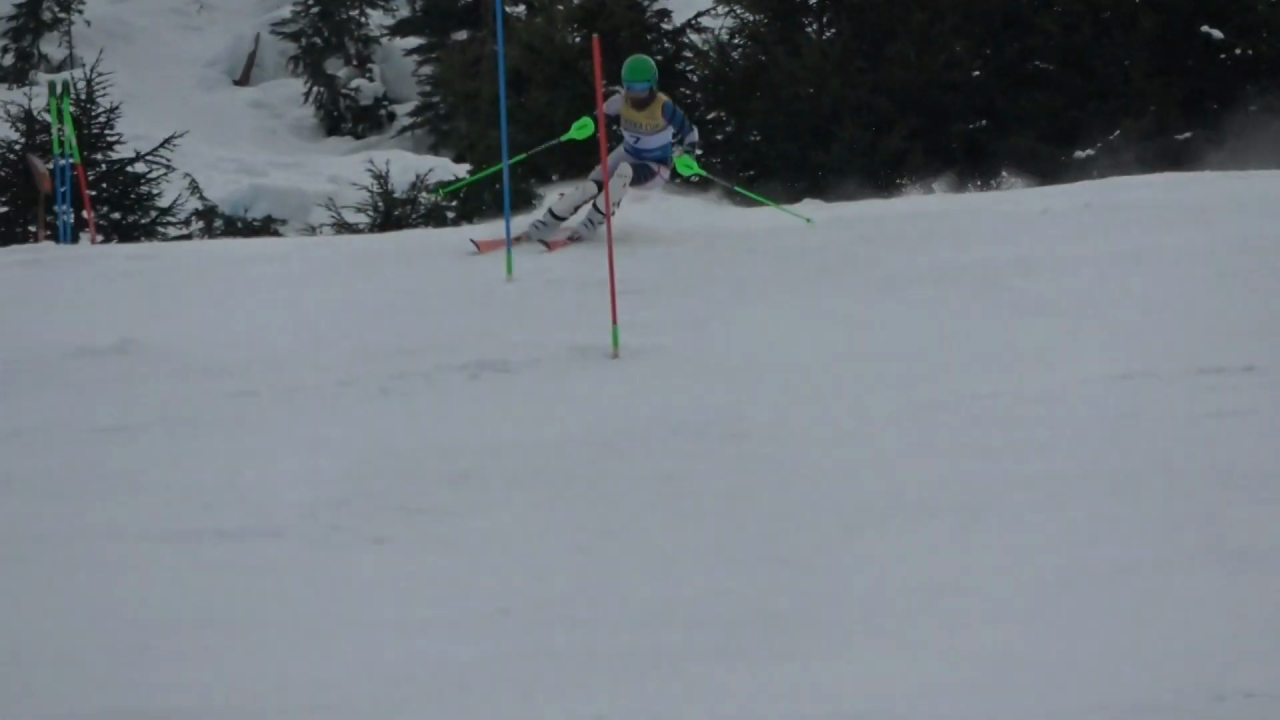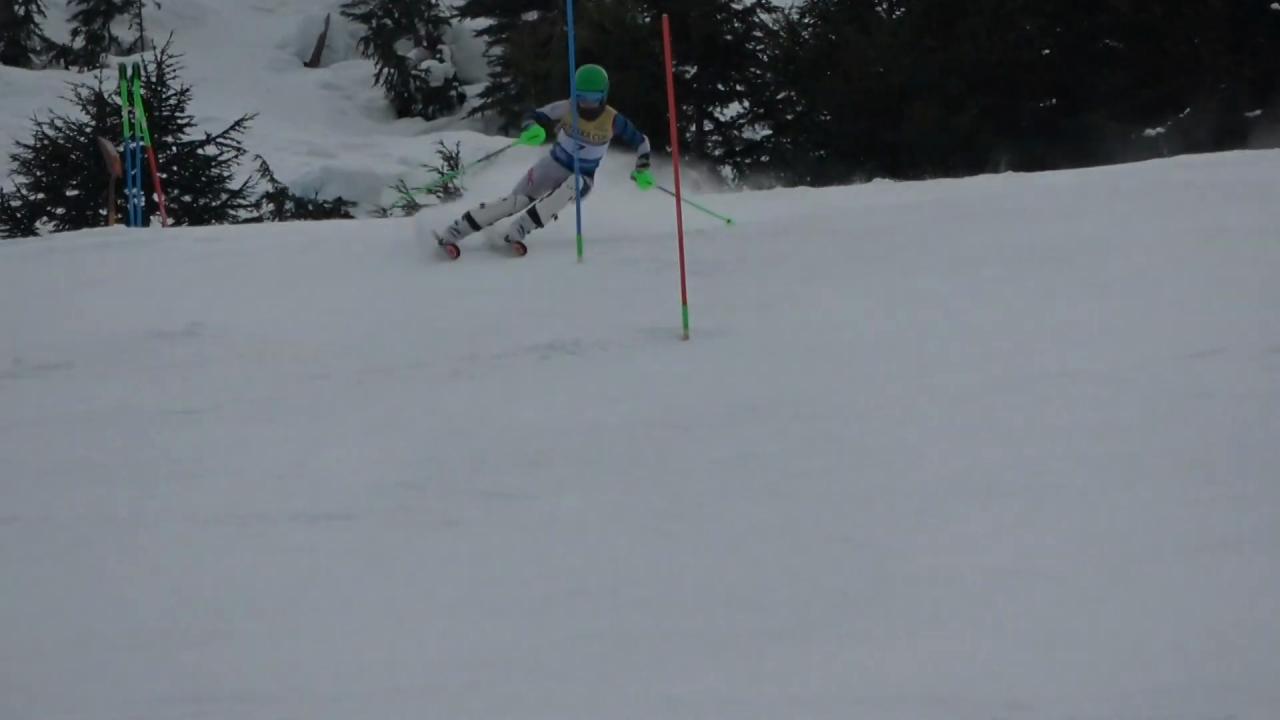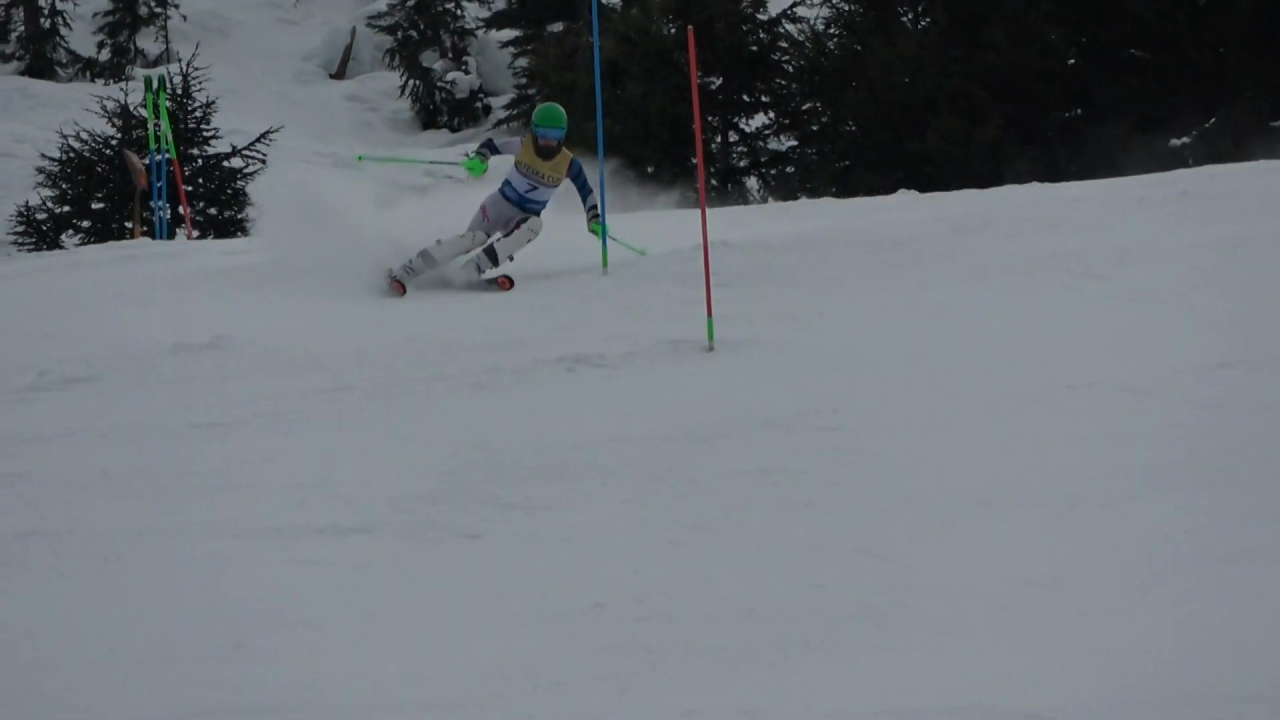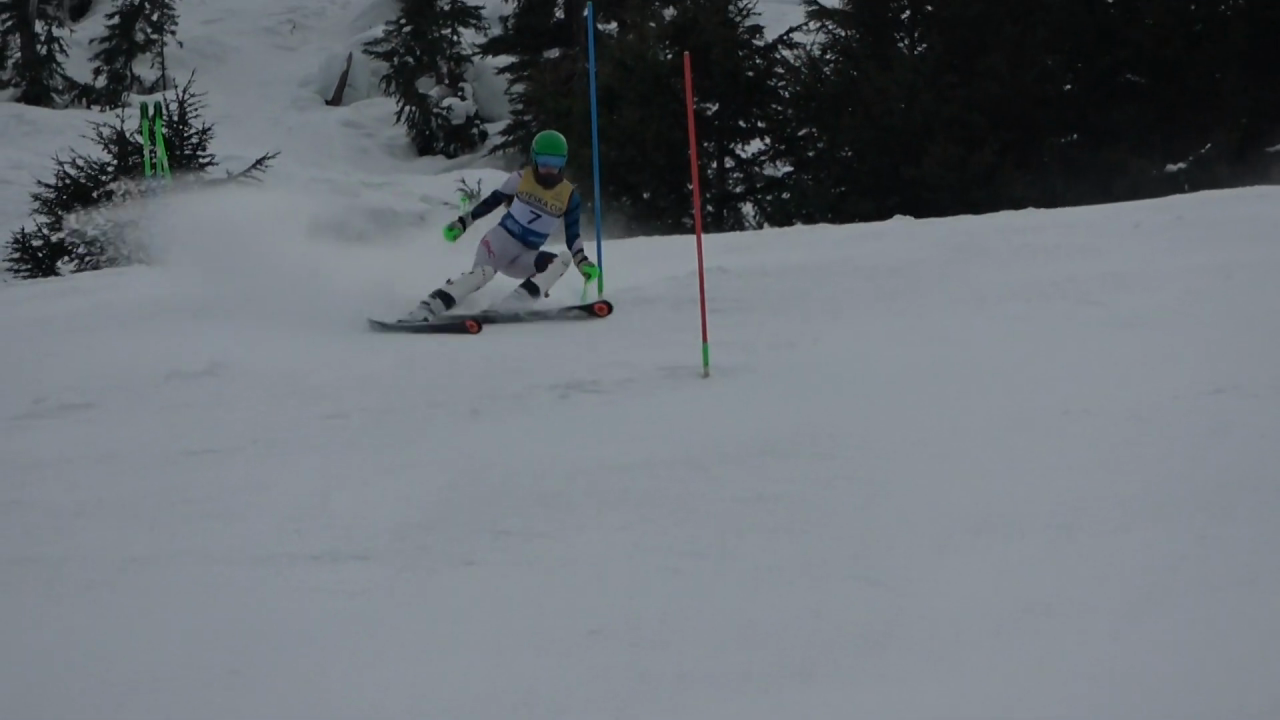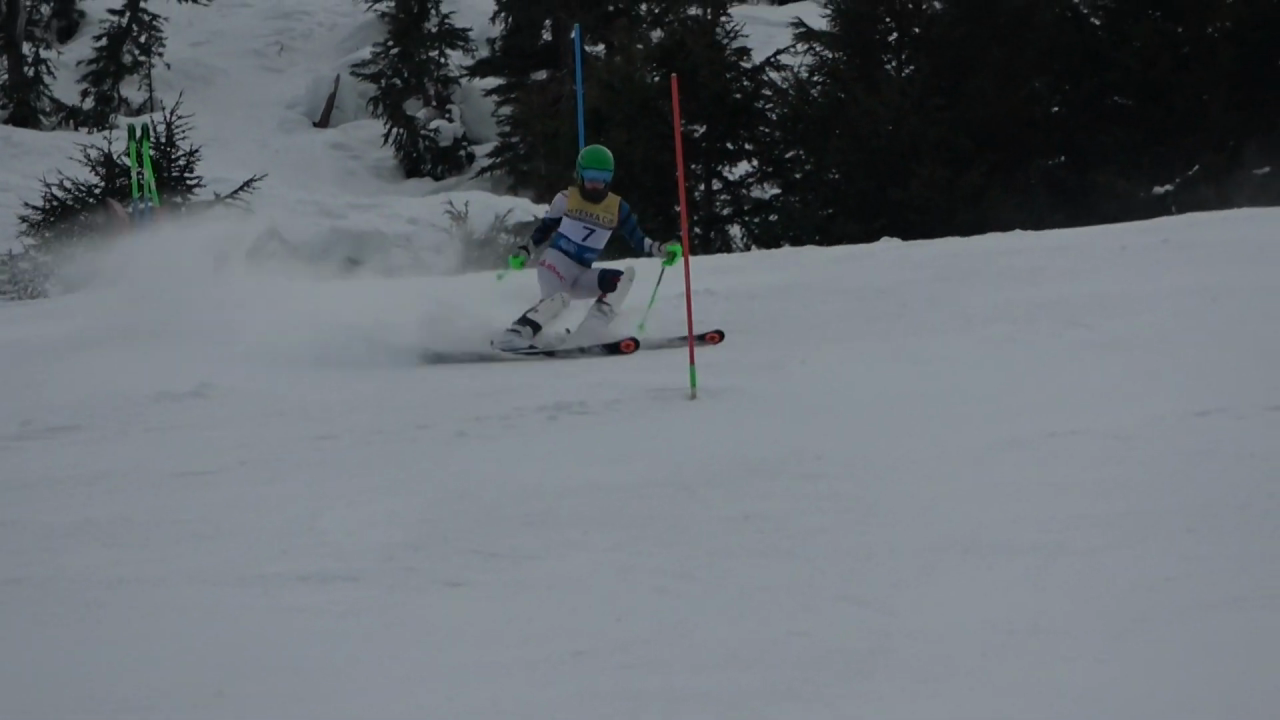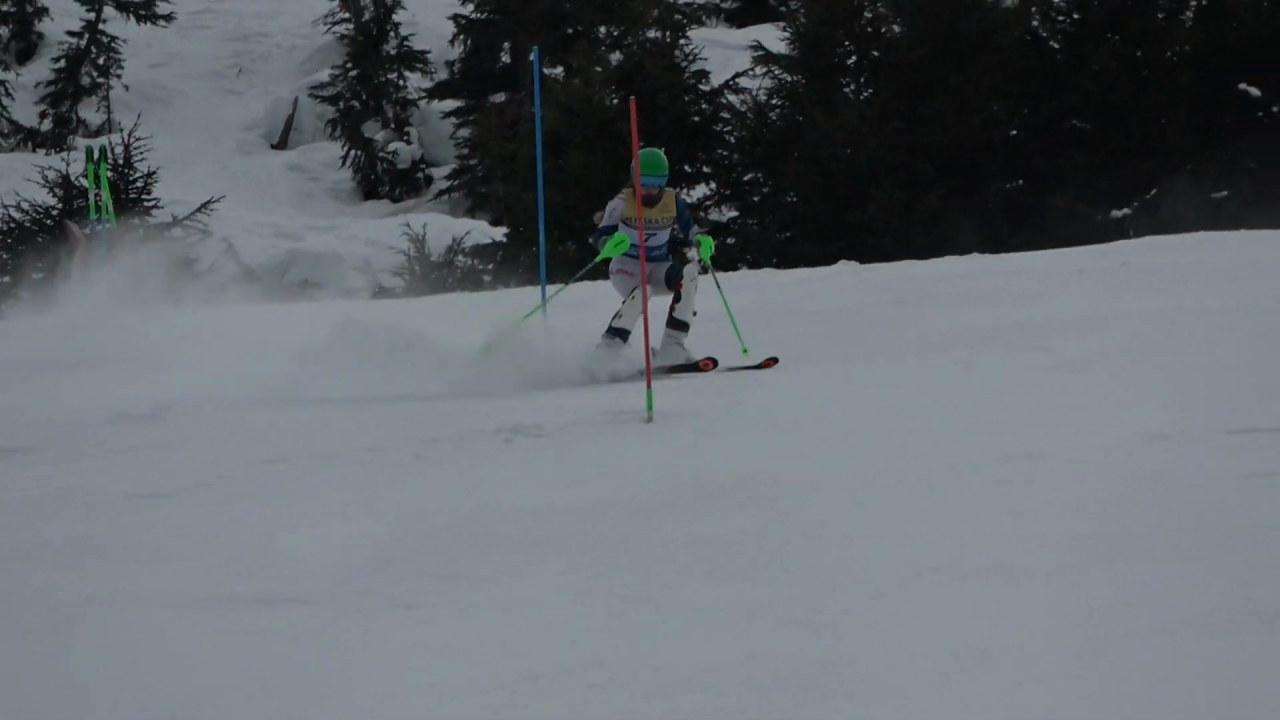
dt=0.2s
person 1, frame 1
left shoulder: (664, 107)
right shoulder: (621, 101)
left elbow: (690, 131)
left wrist: (686, 156)
left hip: (656, 168)
right hip: (626, 156)
left knee: (624, 171)
right knee: (588, 187)
left ankle: (590, 225)
right ankle: (543, 227)
person 1, frame 2
left shoulder: (613, 120)
right shoulder: (566, 108)
left elbow: (641, 141)
right elbow: (534, 118)
left wrist: (643, 168)
right wrist: (532, 130)
left hip: (581, 179)
right hip: (552, 166)
left knee: (570, 186)
right knee: (514, 201)
left ankle: (517, 232)
right ankle: (455, 232)
person 1, frame 3
left shoulder: (568, 163)
right shoulder: (521, 146)
left elbow: (586, 190)
right elbow: (490, 144)
left wrist: (594, 218)
right wrist: (479, 158)
left hip: (527, 218)
right hip: (500, 204)
left knee: (533, 225)
right knee: (474, 237)
left ankle: (473, 269)
right ankle: (408, 270)
person 1, frame 4
left shoulder: (569, 195)
right shoulder: (522, 178)
left elbow: (572, 234)
right elbow: (495, 199)
left wrist: (582, 262)
right wrist: (463, 222)
left hip: (524, 258)
right hip: (501, 239)
left knee: (563, 260)
right knee: (483, 273)
left ankle: (515, 305)
right ankle: (427, 311)
person 1, frame 5
left shoulder: (617, 207)
right shoulder: (566, 198)
left elbow: (639, 241)
right elbow: (545, 227)
left wrist: (664, 249)
right wrist: (524, 251)
left hip: (582, 274)
right hip: (554, 263)
left knee: (627, 277)
right knee: (561, 298)
left ankle: (587, 334)
right ankle: (514, 338)
person 1, frame 6
left shoulder: (672, 200)
right shoulder: (622, 202)
left elbow: (690, 231)
right elbow: (600, 237)
left wrist: (702, 241)
right wrist: (612, 243)
left hip: (658, 268)
right hip: (627, 267)
left knee: (690, 271)
right knee: (641, 293)
left ankle: (672, 349)
right ankle: (607, 352)
